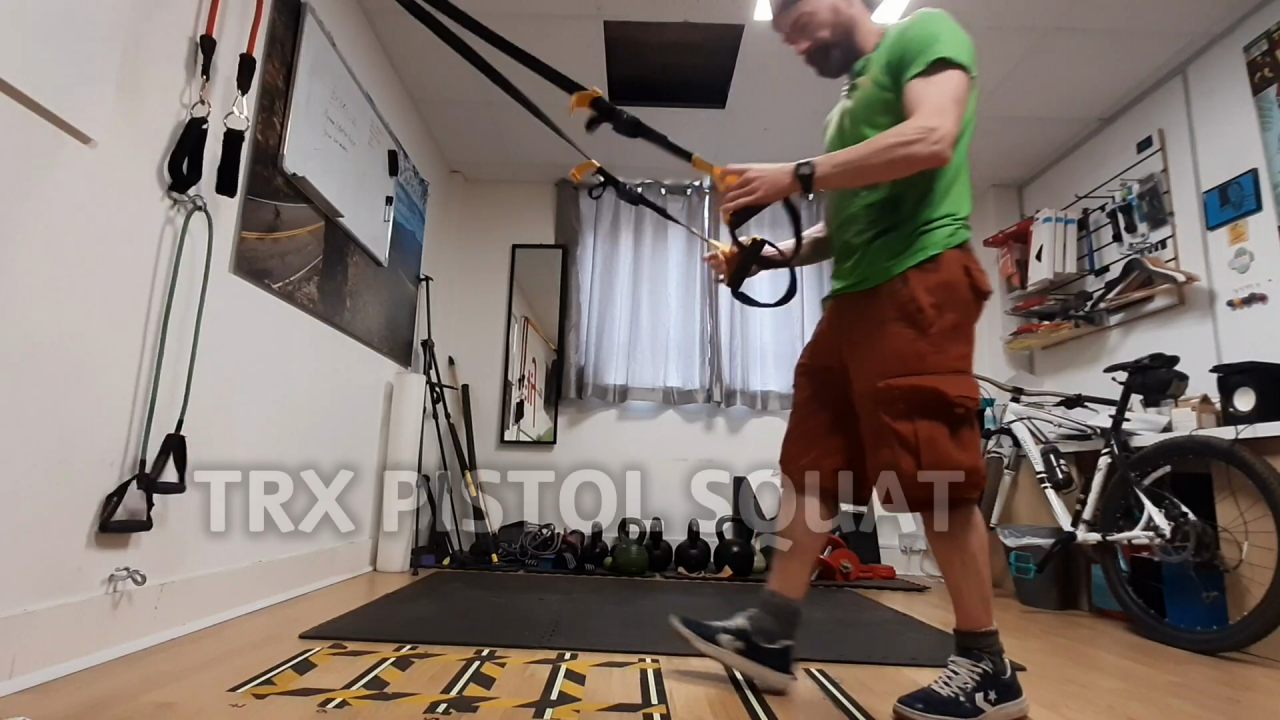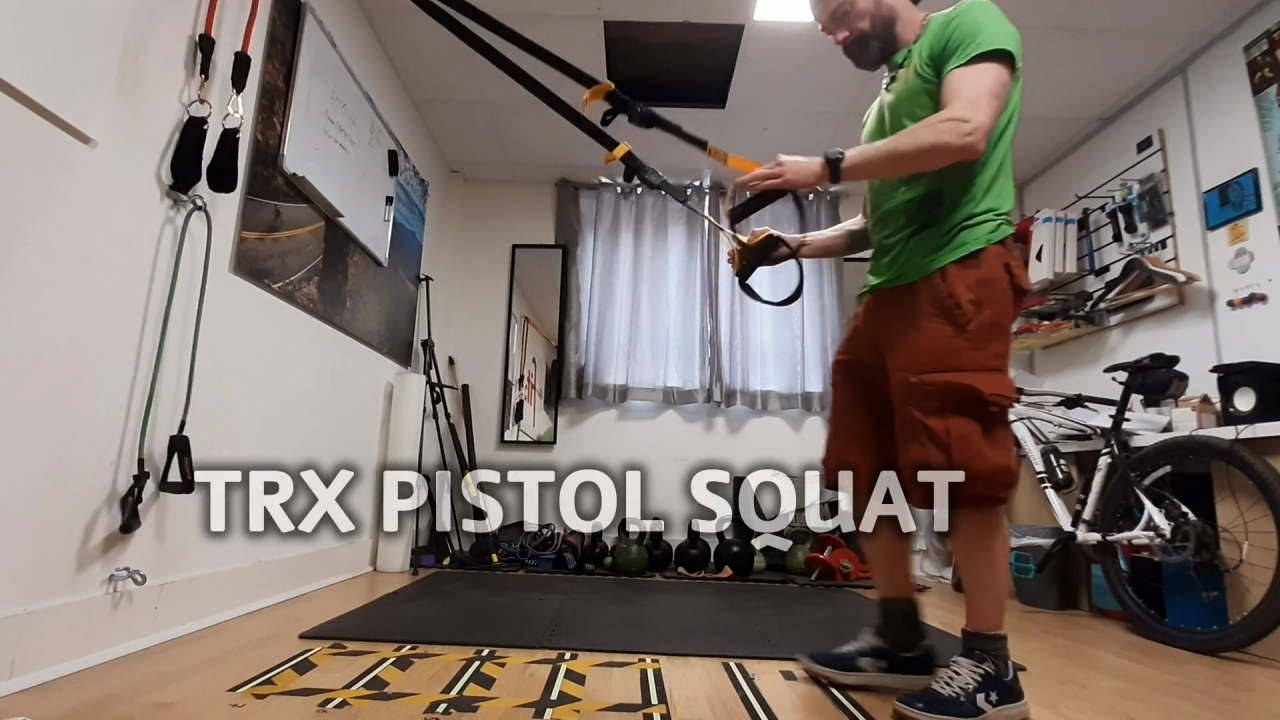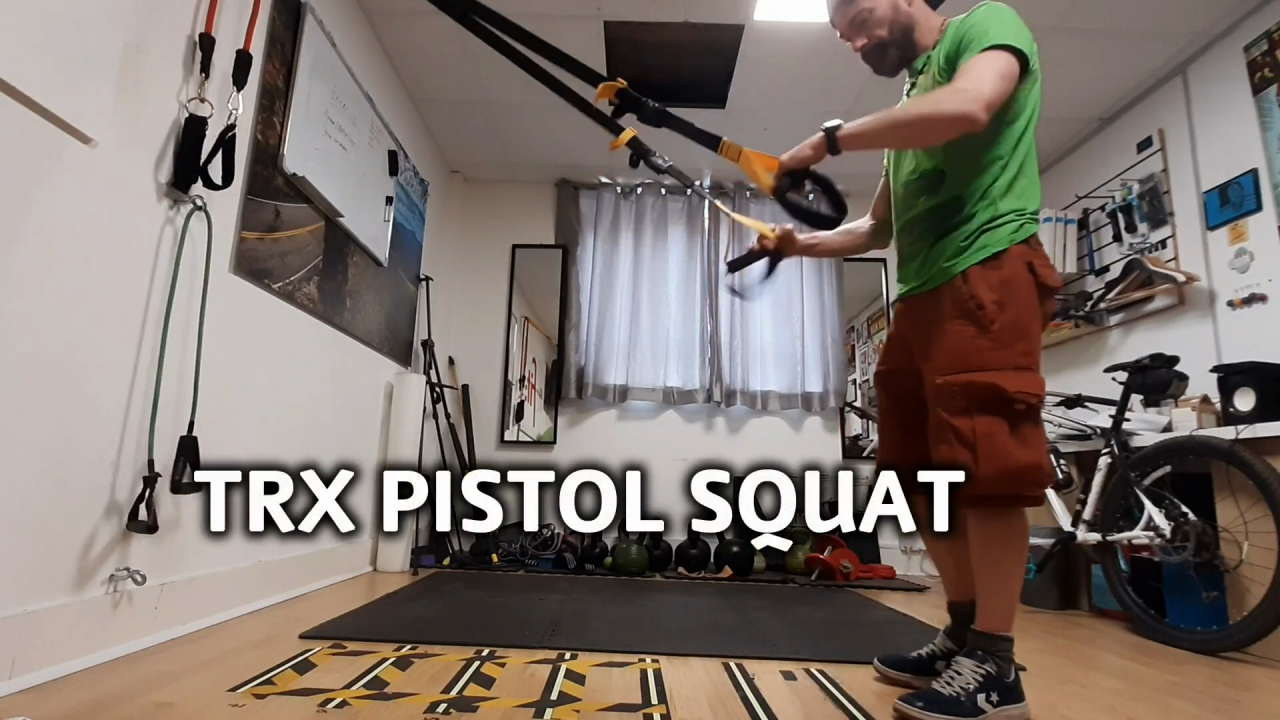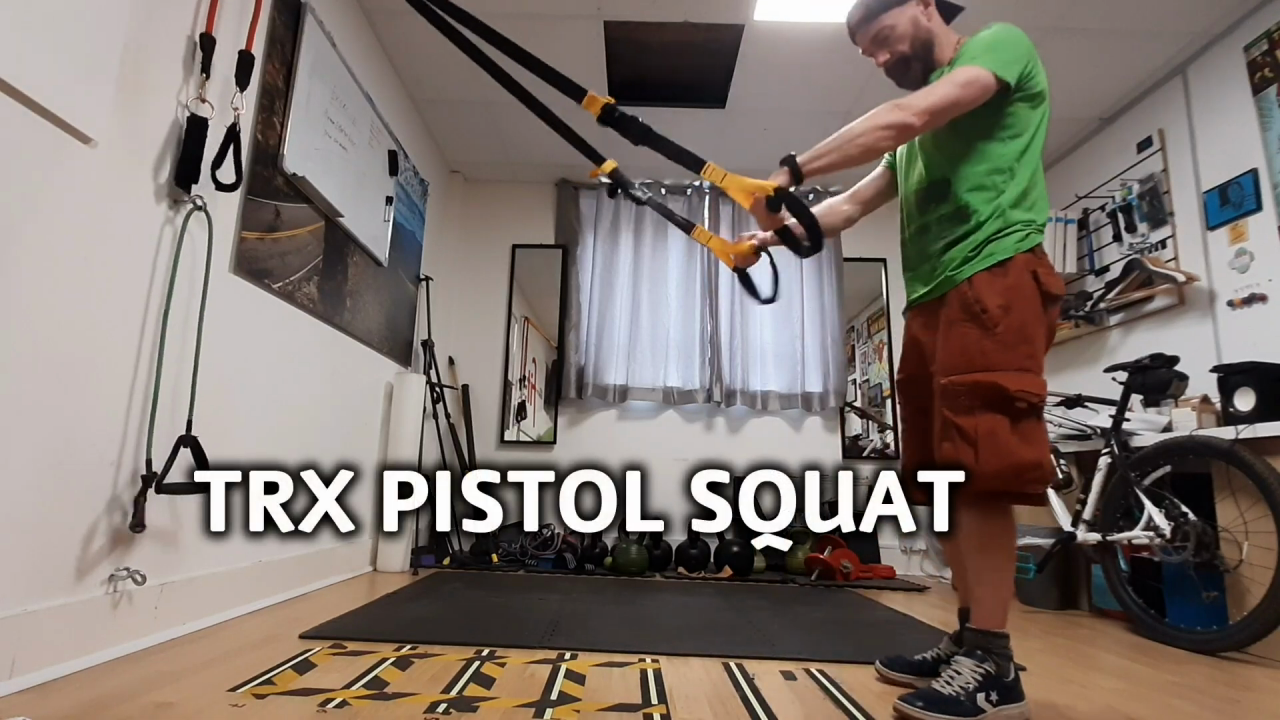
dt=0.3s
person 1, frame 1
right shoulder: (851, 103)
left elbow: (931, 140)
left wrist: (796, 175)
right wrist: (771, 253)
left hip: (918, 282)
right hip: (853, 298)
left knee: (937, 473)
right knee: (816, 466)
right ankle: (770, 633)
person 1, frame 2
right shoulder: (888, 97)
left elbow: (964, 133)
left wrist: (827, 168)
right wrist: (789, 246)
left hip: (957, 278)
right hip: (888, 293)
left knee: (962, 468)
right knee: (861, 466)
right ankle: (899, 638)
person 1, frame 3
right shoulder: (907, 124)
left elbow: (965, 108)
right elbow: (876, 229)
left wrist: (831, 138)
right wrist: (798, 240)
left hip: (986, 279)
right hip: (920, 296)
left knee: (985, 471)
right knee: (926, 474)
right ankle: (964, 639)
person 1, frame 4
right shoulder: (914, 140)
left elbow: (905, 118)
right elbow: (849, 206)
left wrist: (792, 170)
right wrist: (773, 236)
left hip: (993, 281)
right hip: (931, 302)
left knee: (982, 467)
right knee: (942, 476)
right ankle: (972, 641)
